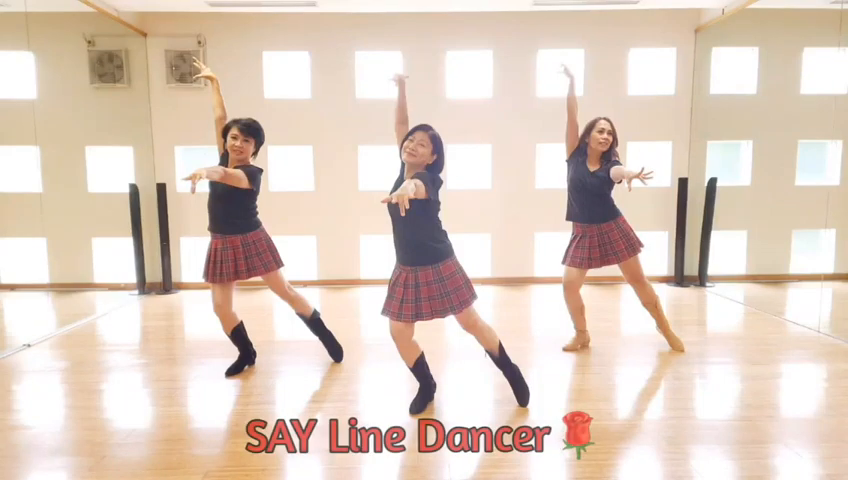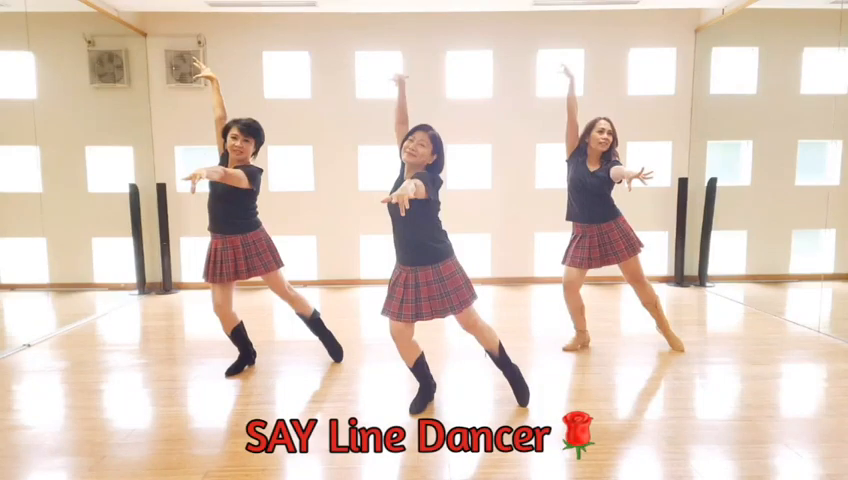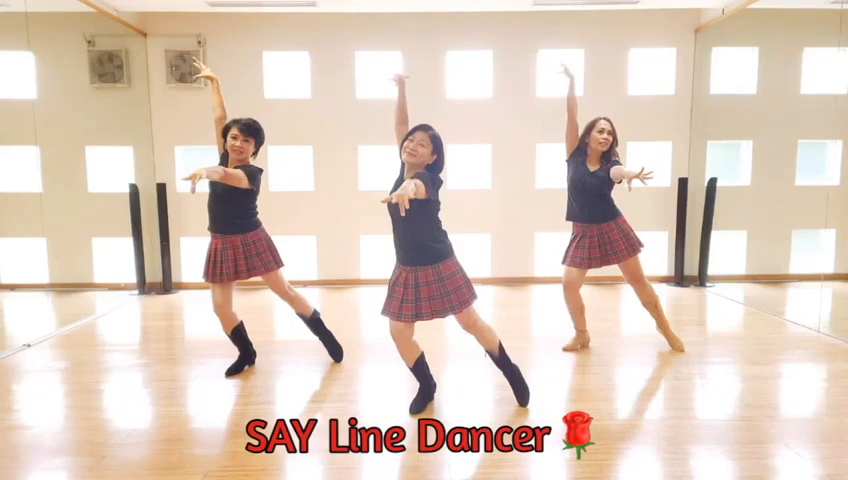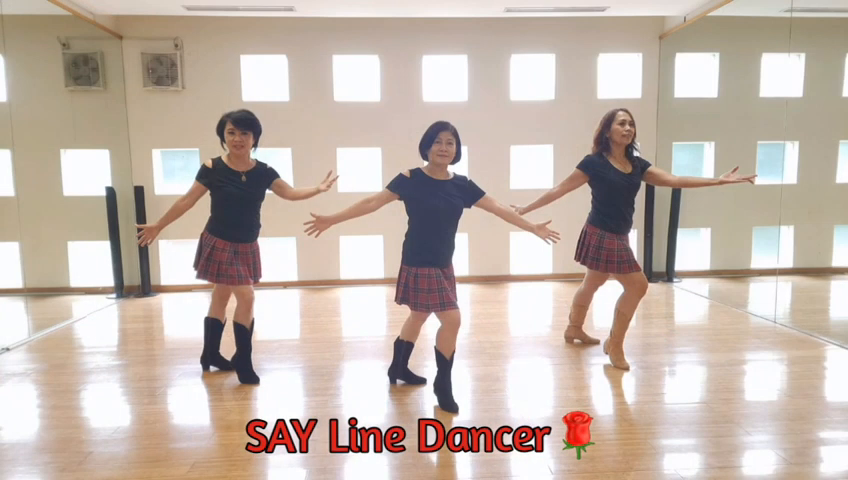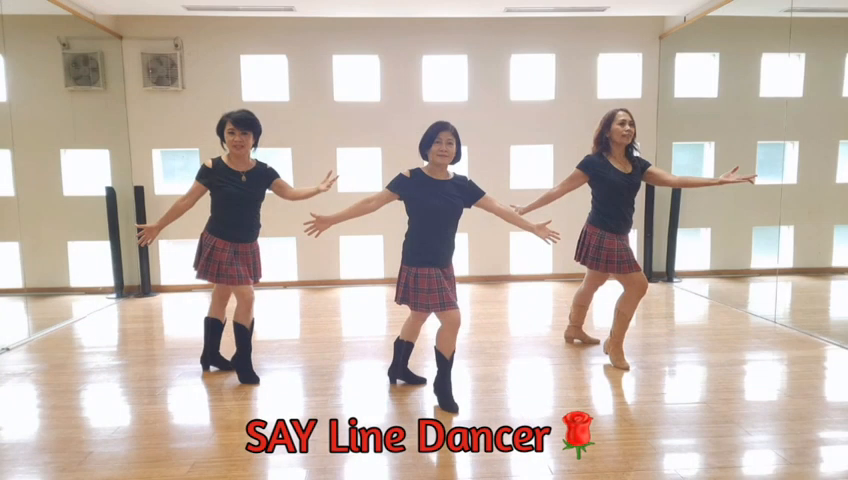
dt=1s
person 1, frame 1
left shoulder: (427, 179)
right shoulder: (404, 172)
left elbow: (418, 189)
right elbow: (400, 125)
left wrist: (406, 189)
right wrist: (401, 88)
left hip: (439, 266)
right hip: (408, 269)
left knee: (471, 323)
right knee: (399, 332)
left ankle: (512, 373)
right ankle: (426, 386)
person 1, frame 2
left shoulder: (428, 179)
right shoulder: (404, 171)
left elbow: (418, 188)
right elbow: (400, 125)
left wrist: (407, 188)
right wrist: (401, 88)
left hip: (439, 267)
right hip: (407, 269)
left knee: (471, 323)
right knee: (399, 333)
left ankle: (511, 373)
right ankle: (426, 386)
person 1, frame 3
left shoulder: (428, 179)
right shoulder: (404, 171)
left elbow: (418, 188)
right elbow: (400, 125)
left wrist: (406, 189)
right wrist: (401, 89)
left hip: (439, 266)
right hip: (407, 270)
left knee: (471, 323)
right knee: (399, 332)
left ankle: (511, 372)
right ankle: (426, 386)
person 1, frame 4
left shoulder: (462, 185)
right shoulder: (410, 179)
left elbow: (498, 208)
right elbow: (372, 202)
left wrist: (533, 228)
right wrist: (331, 220)
left hip: (443, 265)
right hip: (418, 264)
left knee: (419, 316)
right knee: (451, 320)
left ankle: (398, 368)
right ankle: (443, 384)
person 1, frame 5
left shoulder: (462, 185)
right shoulder: (410, 179)
left elbow: (497, 208)
right elbow: (372, 202)
left wrist: (532, 227)
right wrist: (331, 220)
left hip: (443, 265)
right hip: (418, 264)
left knee: (419, 316)
right knee: (451, 319)
left ankle: (398, 367)
right ankle: (443, 384)
person 2, frame 1
left shoulder: (252, 173)
right shoulder: (224, 159)
left elbow: (225, 176)
right elbow: (220, 117)
left wrist: (205, 171)
right wrist: (214, 82)
left hip: (250, 240)
right hip: (222, 244)
left knee: (285, 291)
right knee: (221, 307)
left ankle: (326, 336)
right ankle: (246, 353)
person 2, frame 2
left shoulder: (252, 173)
right shoulder: (225, 159)
left elbow: (226, 176)
right elbow: (220, 117)
left wrist: (205, 171)
right wrist: (214, 82)
left hip: (250, 240)
right hip: (222, 244)
left knee: (285, 291)
right knee: (221, 306)
left ankle: (326, 336)
right ankle: (246, 353)
person 2, frame 3
left shoulder: (252, 173)
right shoulder: (225, 160)
left elbow: (226, 176)
right elbow: (220, 118)
left wrist: (206, 171)
right wrist: (214, 83)
left hip: (250, 240)
right hip: (223, 244)
left knee: (284, 290)
right knee: (221, 306)
left ankle: (325, 336)
right ankle: (246, 353)
person 2, frame 4
left shoulder: (264, 172)
right shoulder: (212, 168)
left elbow: (290, 193)
right elbow: (187, 201)
left wrist: (317, 189)
right wrist: (158, 226)
left hip: (247, 247)
right hip: (219, 244)
left knee: (221, 297)
right knee: (245, 297)
left ankle: (211, 355)
right ankle: (243, 362)
person 2, frame 5
left shoulder: (264, 172)
right shoulder: (212, 168)
left elbow: (290, 193)
right elbow: (187, 200)
left wrist: (317, 189)
right wrist: (158, 226)
left hip: (247, 247)
right hip: (219, 244)
left knee: (221, 297)
right knee: (245, 296)
left ankle: (211, 354)
right ankle: (243, 362)
person 3, frame 1
left shoulder: (610, 165)
right shoulder: (575, 156)
left elbow: (619, 172)
right elbow: (571, 116)
left wrist: (629, 175)
right wrist: (571, 82)
left hip: (612, 228)
right hip: (583, 232)
left knee: (638, 280)
right knee: (569, 284)
left ankle: (665, 329)
right ankle: (581, 334)
person 3, frame 2
left shoulder: (611, 165)
right shoulder: (575, 156)
left elbow: (619, 172)
right elbow: (571, 116)
left wrist: (630, 175)
right wrist: (571, 82)
left hip: (612, 228)
right hip: (583, 232)
left knee: (638, 280)
right knee: (569, 284)
left ankle: (665, 328)
right ankle: (581, 334)
person 3, frame 3
left shoulder: (610, 165)
right shoulder: (575, 156)
left elbow: (619, 173)
right elbow: (571, 117)
left wrist: (630, 175)
right wrist: (571, 82)
left hip: (612, 228)
right hip: (584, 232)
left knee: (638, 280)
right knee: (569, 284)
left ankle: (665, 328)
right ankle: (581, 334)
person 3, frame 4
left shoulder: (637, 164)
right shoulder: (594, 163)
left elbow: (673, 180)
right elbow: (559, 190)
left wrist: (718, 181)
right wrist: (526, 209)
left hip: (617, 237)
right hip: (601, 236)
left knee: (591, 284)
right knee: (637, 285)
right ankle: (615, 345)
person 3, frame 5
left shoulder: (637, 164)
right shoulder: (594, 163)
left elbow: (674, 180)
right elbow: (560, 189)
left wrist: (718, 181)
right wrist: (526, 209)
left hip: (618, 237)
right hip: (601, 235)
left knee: (591, 284)
right knee: (636, 285)
right ankle: (615, 344)
